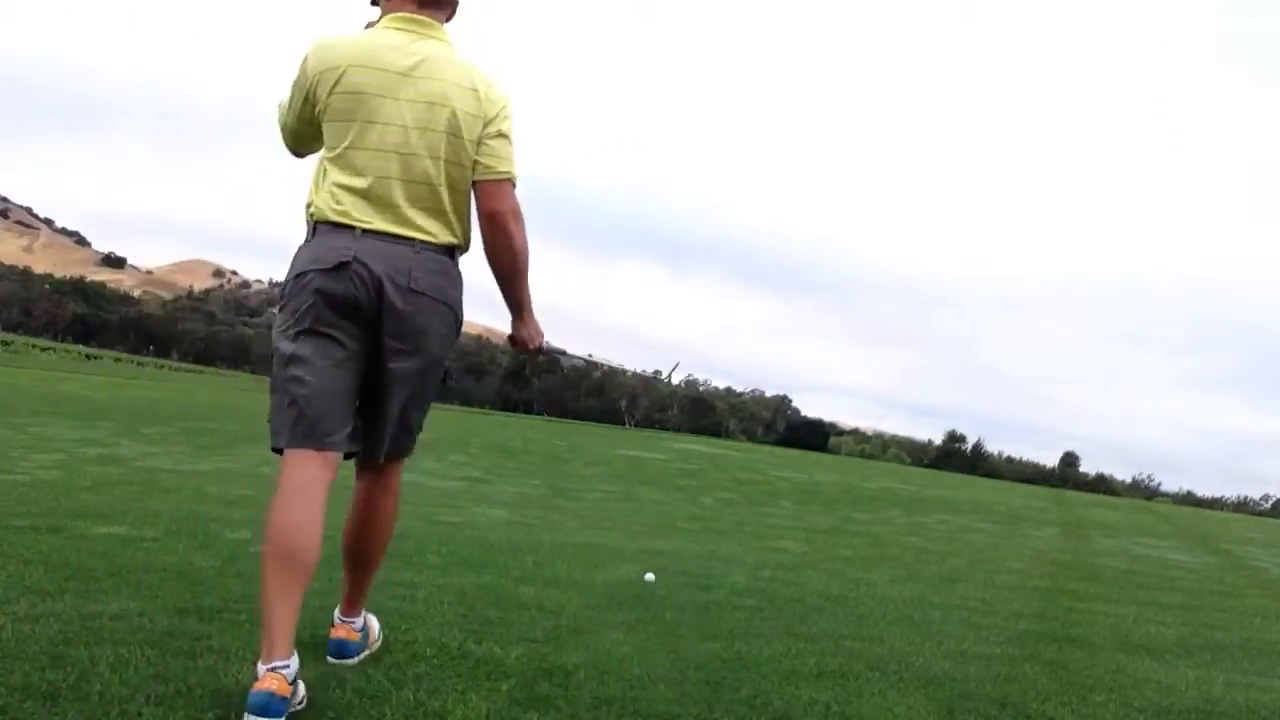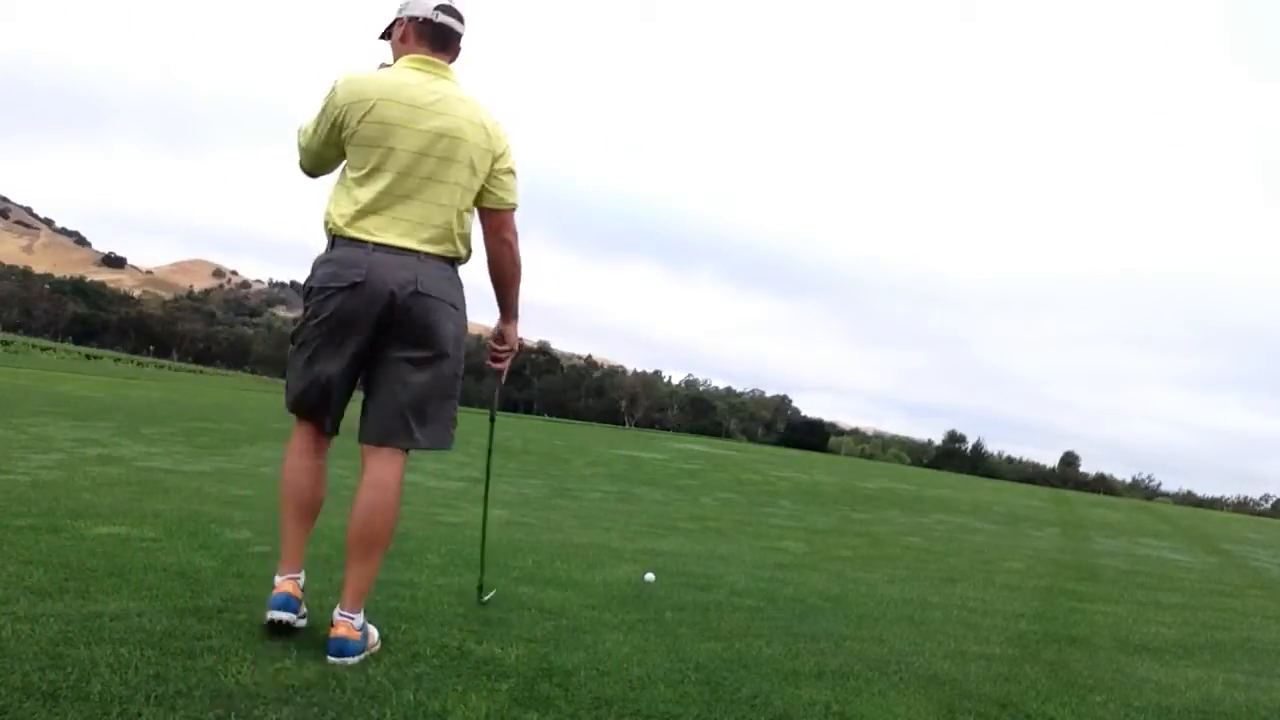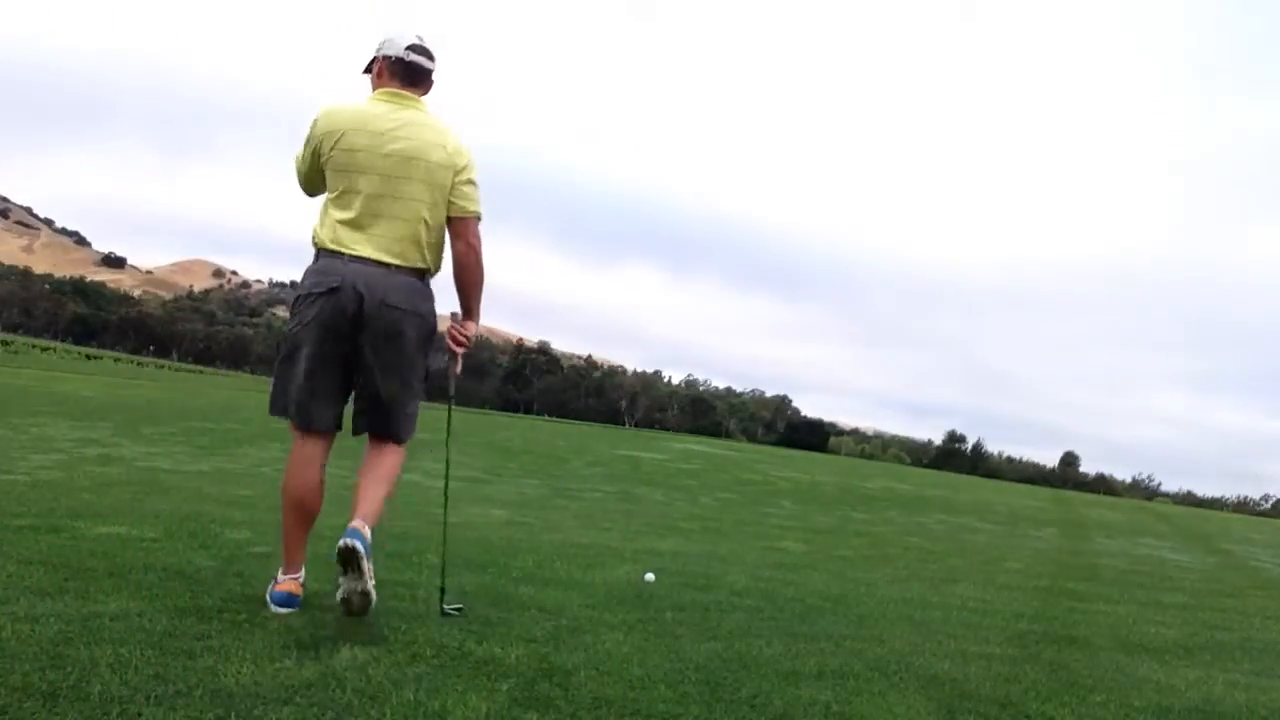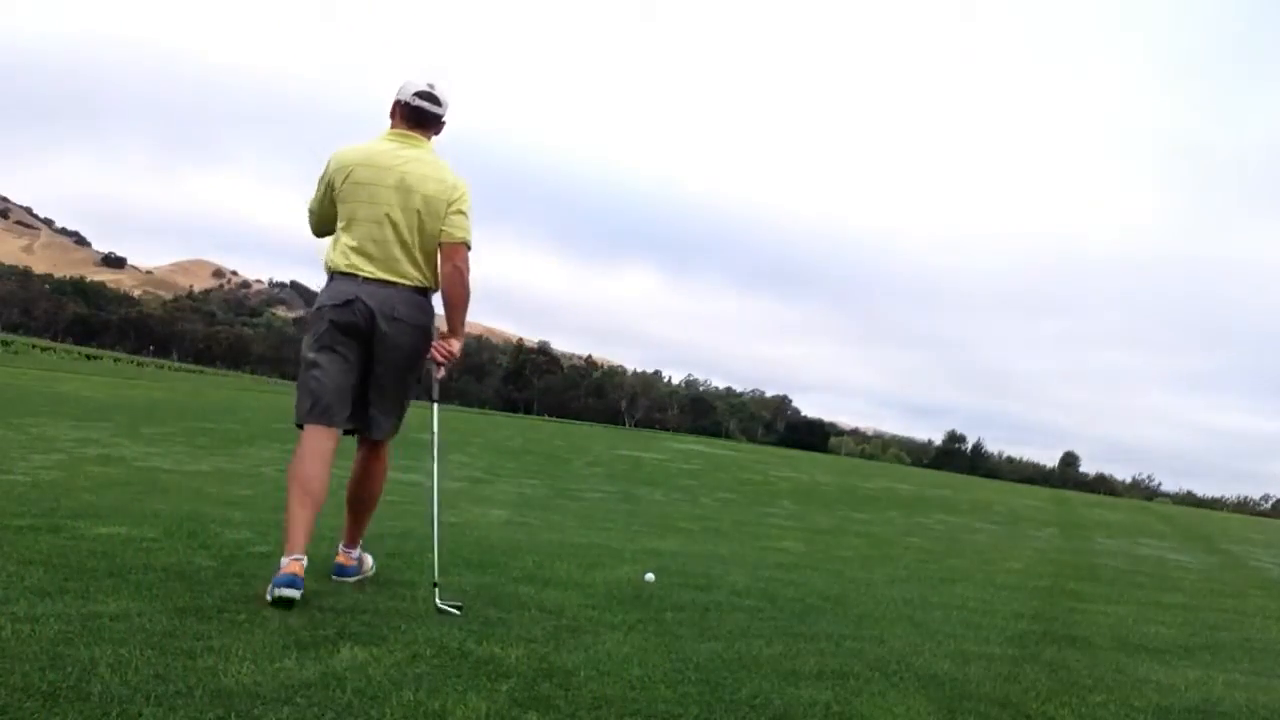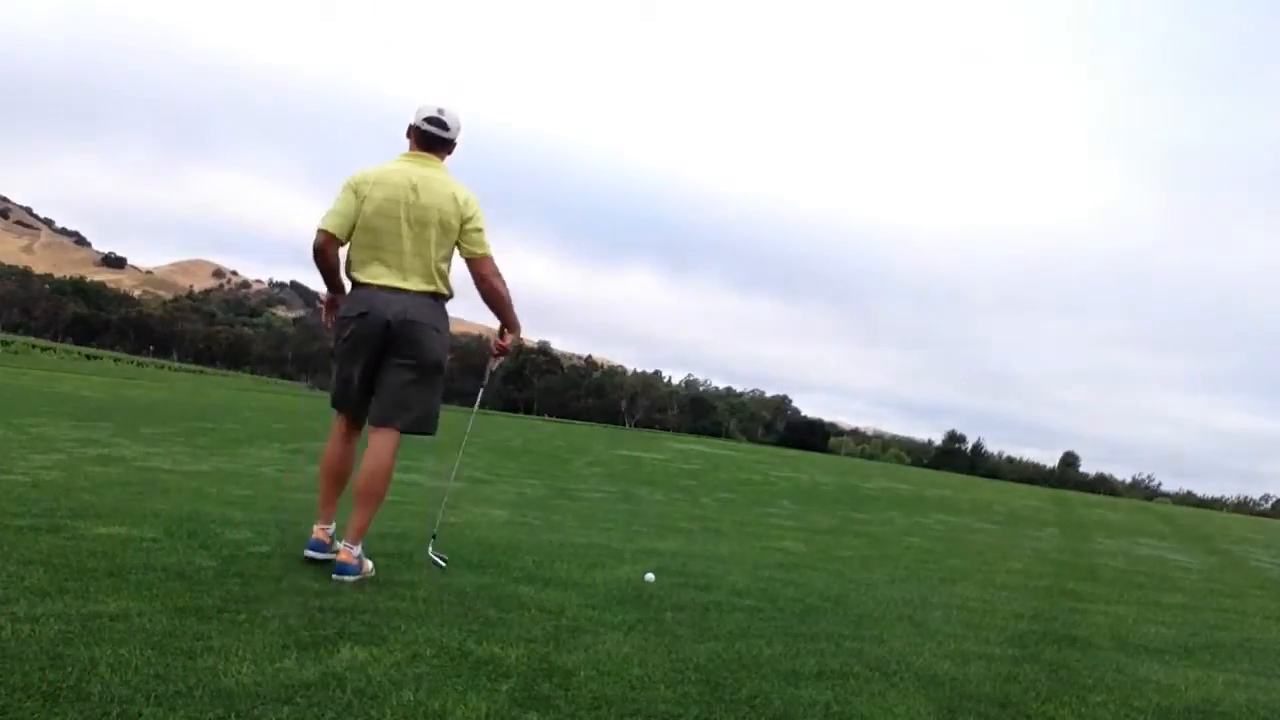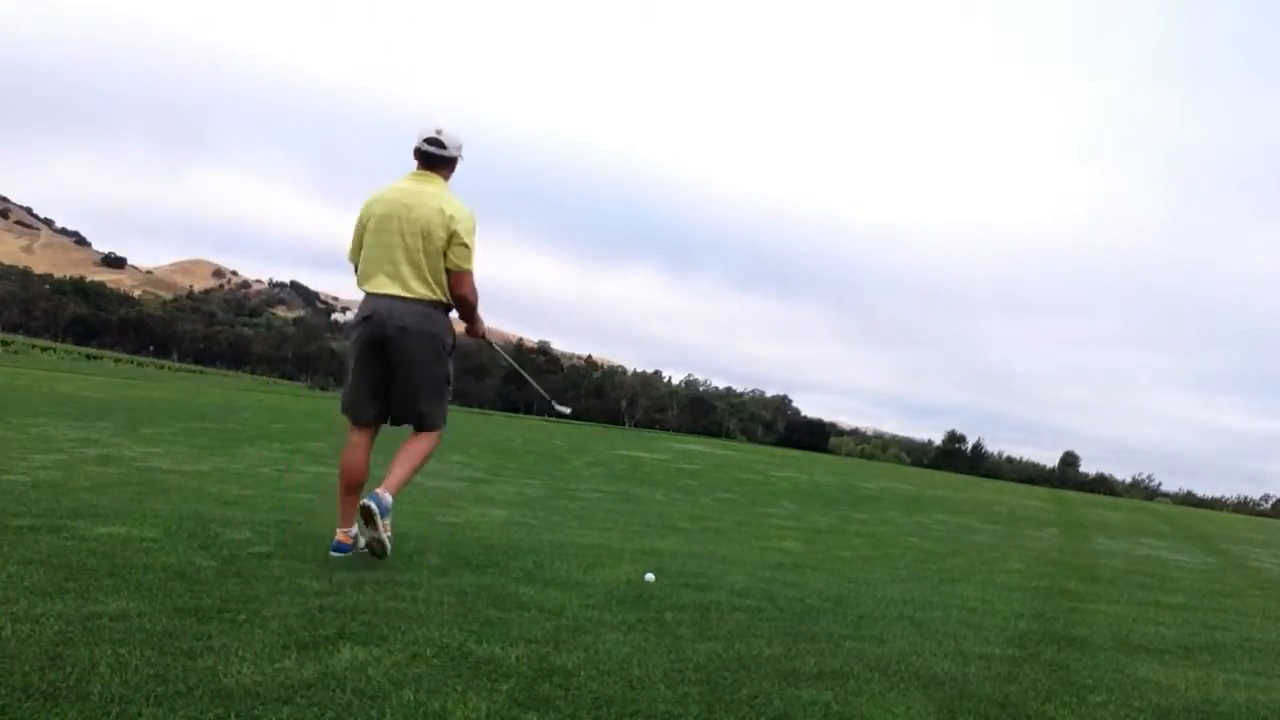
dt=0.4s
person 1, frame 1
right shoulder: (479, 89)
left elbow: (298, 141)
right elbow: (500, 217)
right wrist: (523, 314)
left hip: (333, 262)
right hip: (423, 280)
left knee: (308, 463)
right knee: (382, 465)
right ankle: (350, 621)
person 1, frame 2
left shoulder: (356, 89)
right shoulder: (485, 125)
left elbow: (312, 161)
right elbow: (502, 236)
right wrist: (508, 319)
left hip: (349, 268)
right hip: (432, 287)
left knee: (311, 425)
right knee: (385, 452)
left ankle: (289, 580)
right ankle: (348, 621)
person 1, frame 3
left shoulder: (334, 120)
right shoulder: (450, 147)
right elbow: (467, 243)
right wrist: (469, 316)
left hip: (333, 280)
right hip: (404, 296)
left knee: (311, 436)
right knee: (388, 439)
left ankle: (289, 578)
right ankle: (359, 532)
person 1, frame 4
left shoulder: (347, 160)
right shoulder: (449, 182)
left elbow: (319, 225)
right elbow: (455, 265)
right wrist: (454, 333)
left hip: (344, 297)
right hip: (407, 310)
left knee: (319, 431)
right knee: (376, 438)
left ankle: (293, 561)
right ankle: (350, 553)
person 1, frame 5
left shoulder: (365, 180)
right shoulder: (459, 198)
left elbow: (324, 243)
right elbow: (485, 273)
left wrist: (335, 291)
right wrist: (510, 325)
left hip: (364, 306)
right hip: (423, 315)
left knee: (346, 419)
right knee: (385, 432)
left ankle: (322, 530)
right ankle: (350, 549)
person 1, frame 6
left shoulder: (375, 201)
right shoulder: (455, 213)
left elbow: (358, 263)
right elbow: (462, 289)
right wrist: (474, 322)
left hip: (373, 314)
right hip: (425, 323)
left knee: (361, 427)
right knee: (428, 428)
left ankle: (345, 531)
right ankle: (383, 497)
